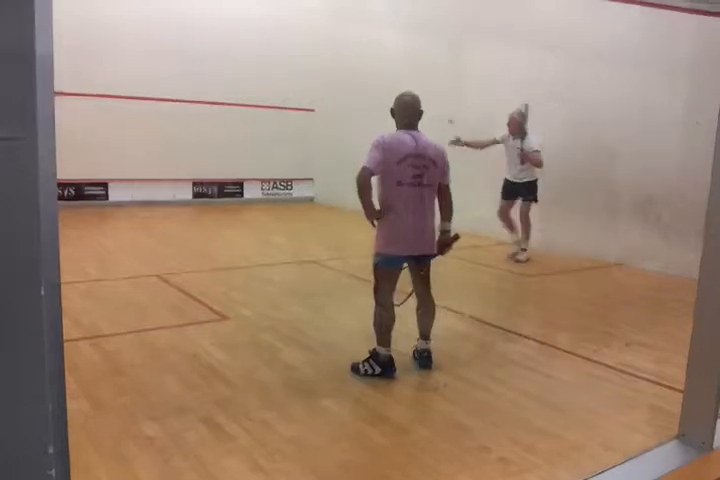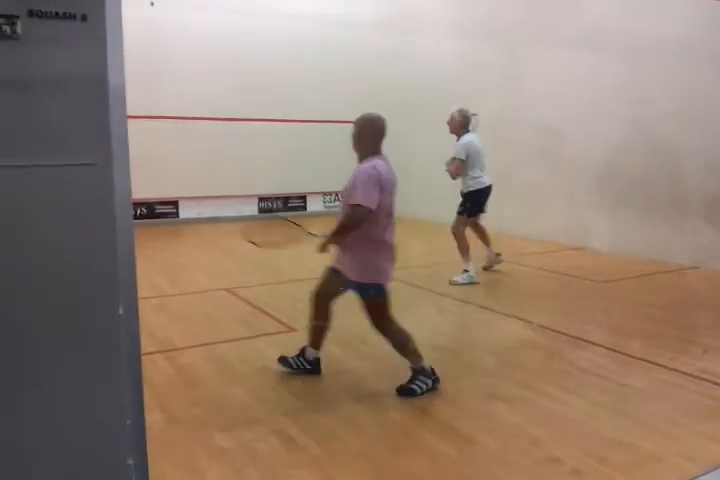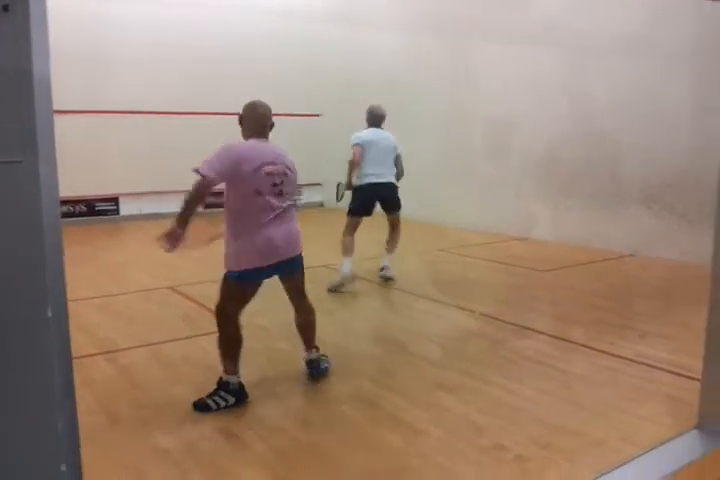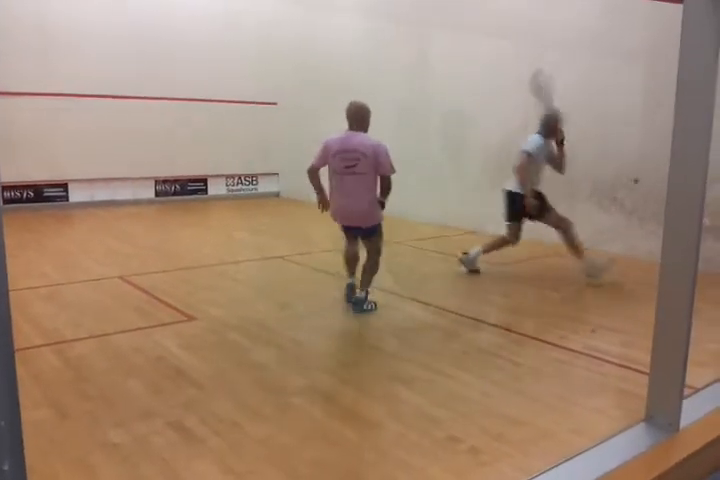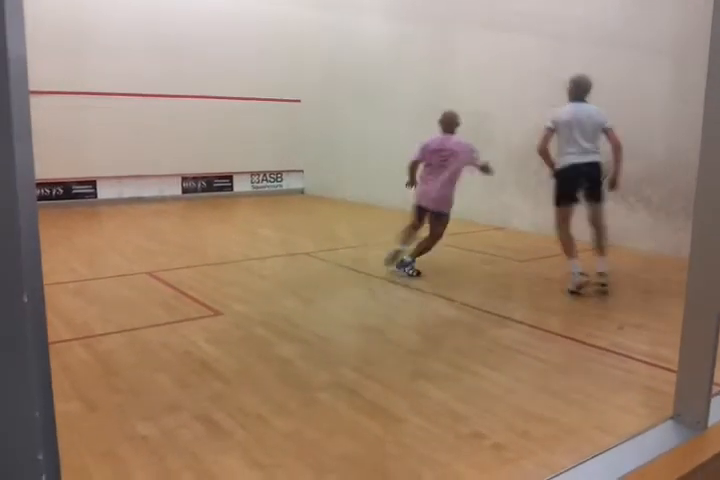
dt=1s
person 1, frame 1
left shoulder: (385, 144)
right shoulder: (437, 151)
left elbow: (363, 178)
right elbow: (444, 195)
left wrist: (369, 210)
right wrist: (446, 231)
left hip: (392, 236)
right hip: (424, 236)
left knee: (383, 295)
right knee: (423, 291)
left ankle: (382, 358)
right ankle: (424, 349)
person 1, frame 2
left shoulder: (368, 172)
right shoulder: (382, 168)
left elbow: (359, 214)
left wrist: (333, 237)
right wrist: (339, 238)
left hip: (367, 259)
right hip: (353, 256)
left knee: (382, 321)
right knee: (321, 297)
left ankle: (424, 373)
right ankle: (310, 358)
person 1, frame 3
left shoulder: (233, 153)
right shoulder: (287, 160)
left elbow: (201, 188)
left wrist: (180, 224)
left hip: (249, 250)
right hip: (289, 244)
left knee: (226, 314)
right knee: (301, 304)
left ankle: (231, 386)
right ankle: (313, 360)
person 1, frame 4
left shoulder: (331, 144)
right shoulder: (376, 147)
left elbow: (312, 171)
right elbow: (385, 181)
left wrist: (321, 195)
right wrist: (382, 199)
left hip: (340, 210)
right hip: (367, 211)
left knee: (351, 244)
right knee: (373, 253)
left ankle: (351, 284)
right ankle: (361, 298)
person 1, frame 5
left shoulder: (428, 144)
right shoulder: (466, 147)
left elbow: (413, 164)
right elbow: (482, 167)
left wrist: (412, 179)
right wrist: (487, 167)
left hip: (423, 194)
right hip: (442, 198)
left knee: (415, 225)
right knee: (435, 235)
left ankle: (400, 251)
right ankle: (406, 261)
person 2, frame 1
left shoulder: (529, 142)
right shoulder: (507, 137)
left elbow: (540, 164)
right elbow: (484, 144)
left wrist: (527, 157)
right wrist: (464, 143)
left hip: (528, 181)
right hip: (511, 180)
left knee: (524, 214)
right knee: (502, 212)
left ankle: (524, 249)
right ankle: (518, 239)
person 2, frame 2
left shoulder: (462, 143)
right shoulder: (471, 138)
left elbow: (455, 174)
left wrist: (448, 166)
left hip: (475, 190)
right hip: (481, 187)
left knee: (457, 229)
right knee: (473, 224)
left ankle: (469, 272)
right ankle: (492, 255)
person 2, frame 3
left shoulder: (360, 136)
right shoulder: (391, 138)
left elbow: (355, 160)
right elbow: (400, 171)
left wrist: (349, 180)
left hip: (365, 186)
right hip: (388, 185)
left knee: (349, 231)
right knee: (395, 226)
left ankle: (346, 272)
right ankle: (386, 266)
person 2, frame 4
left shoulder: (546, 144)
right shoulder: (536, 142)
left elbow: (561, 168)
right elbow: (520, 167)
left wrist: (560, 144)
right wrist: (528, 196)
left hip: (521, 194)
right hip: (521, 194)
left knee: (512, 237)
right knee: (564, 225)
left ankle: (471, 256)
right ankle: (588, 266)
person 2, frame 5
left shoulder: (560, 114)
right shoulder: (598, 113)
left elbow: (542, 146)
right elbow: (616, 144)
left wrist: (553, 166)
right wrist: (616, 174)
left hip: (566, 169)
right hip: (592, 168)
left knee: (562, 225)
right knee: (597, 223)
left ankle: (578, 274)
right ankle: (602, 273)
